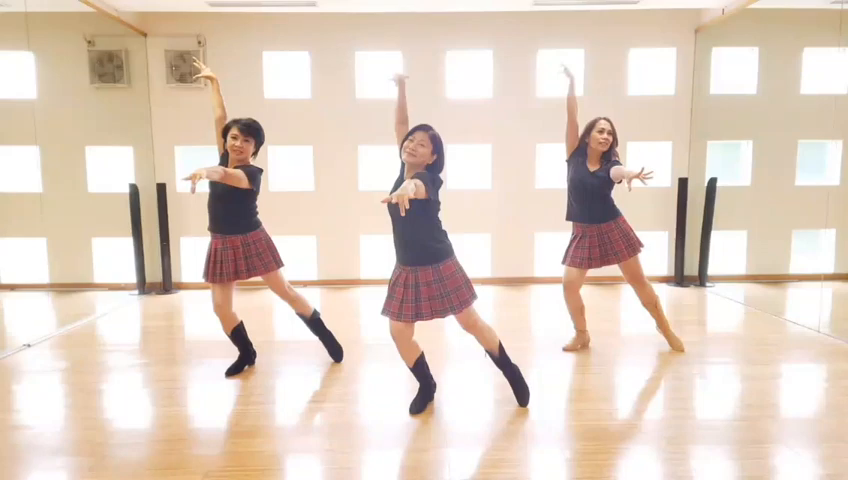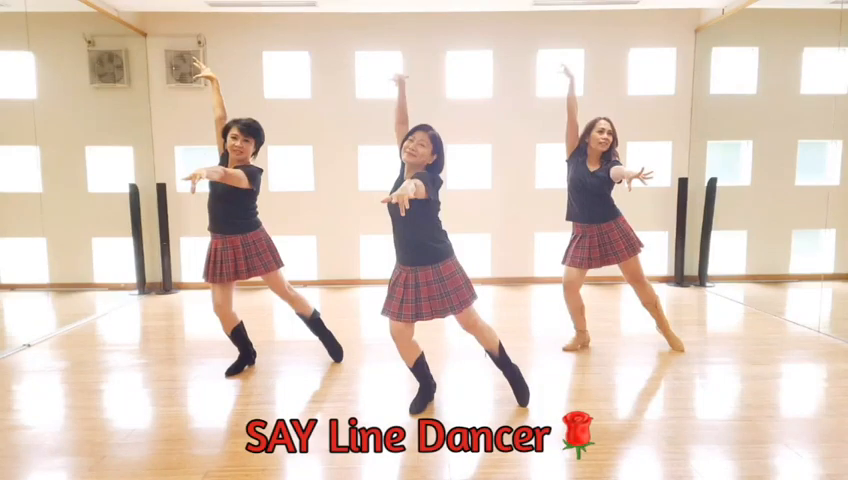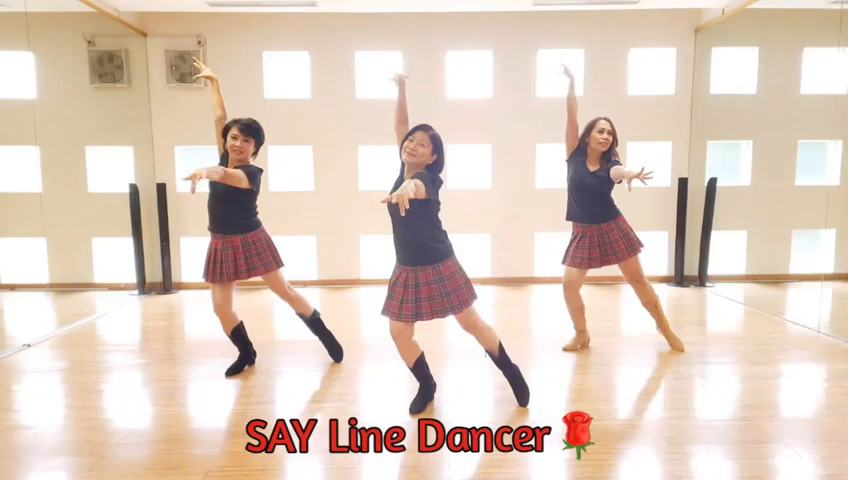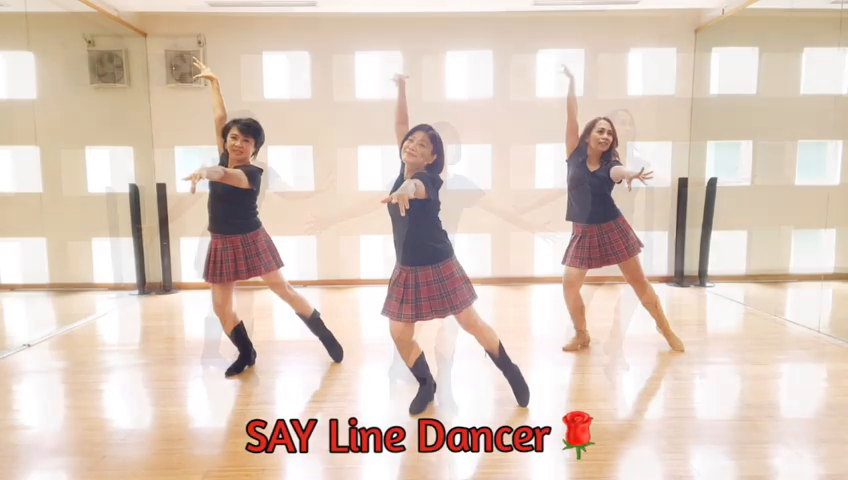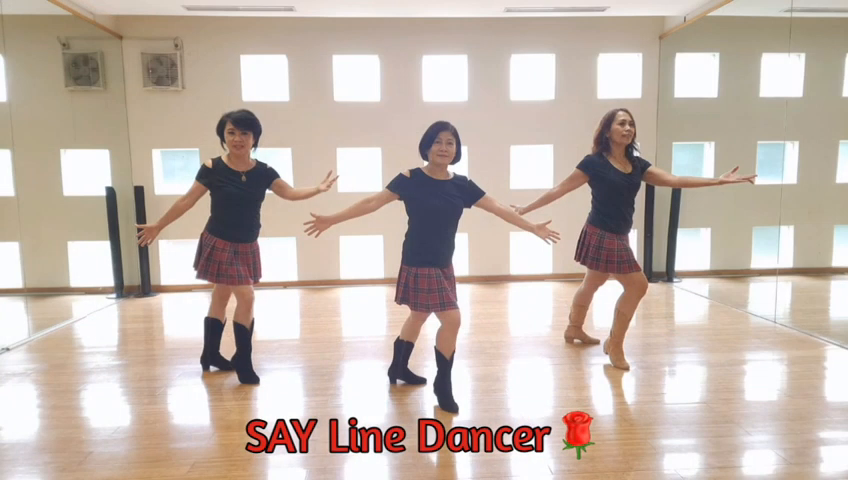
dt=1s
person 1, frame 1
left shoulder: (427, 178)
right shoulder: (404, 171)
left elbow: (418, 188)
right elbow: (400, 124)
left wrist: (406, 189)
right wrist: (401, 88)
left hip: (439, 266)
right hip: (407, 269)
left knee: (472, 323)
right knee: (399, 332)
left ankle: (512, 373)
right ankle: (426, 387)
person 1, frame 2
left shoulder: (428, 179)
right shoulder: (404, 171)
left elbow: (418, 187)
right elbow: (400, 125)
left wrist: (407, 188)
right wrist: (401, 89)
left hip: (439, 266)
right hip: (407, 269)
left knee: (471, 323)
right knee: (399, 333)
left ankle: (512, 373)
right ankle: (427, 386)
person 1, frame 3
left shoulder: (428, 179)
right shoulder: (404, 172)
left elbow: (418, 188)
right elbow: (400, 124)
left wrist: (407, 189)
right wrist: (401, 88)
left hip: (439, 267)
right hip: (407, 270)
left knee: (471, 323)
right knee: (399, 332)
left ankle: (512, 373)
right ankle: (426, 386)
person 1, frame 4
left shoulder: (428, 179)
right shoulder: (404, 172)
left wrist: (406, 190)
left hip: (439, 266)
right hip: (408, 270)
left knee: (471, 323)
right knee: (399, 332)
left ankle: (511, 372)
right ankle: (426, 385)
person 1, frame 5
left shoulder: (462, 185)
right shoulder: (410, 179)
left elbow: (497, 208)
right elbow: (372, 202)
left wrist: (532, 227)
right wrist: (331, 220)
left hip: (443, 265)
right hip: (418, 264)
left knee: (418, 316)
right knee: (451, 320)
left ankle: (398, 368)
right ankle: (443, 384)
person 2, frame 1
left shoulder: (252, 173)
right shoulder: (225, 160)
left elbow: (226, 176)
right elbow: (220, 117)
left wrist: (205, 172)
right wrist: (213, 82)
left hip: (251, 240)
right hip: (222, 244)
left knee: (285, 291)
right knee: (221, 307)
left ankle: (326, 336)
right ankle: (246, 353)
person 2, frame 2
left shoulder: (252, 173)
right shoulder: (225, 159)
left elbow: (226, 176)
right elbow: (220, 118)
left wrist: (206, 171)
right wrist: (214, 82)
left hip: (250, 240)
right hip: (223, 243)
left knee: (284, 291)
right knee: (221, 307)
left ankle: (325, 336)
right ankle: (246, 353)
person 2, frame 3
left shoulder: (252, 173)
right shoulder: (224, 160)
left elbow: (226, 176)
right elbow: (220, 117)
left wrist: (205, 171)
right wrist: (214, 82)
left hip: (250, 240)
right hip: (222, 244)
left knee: (285, 291)
right knee: (221, 307)
left ankle: (326, 337)
right ankle: (246, 353)
person 2, frame 4
left shoulder: (253, 173)
right shoulder: (224, 161)
left elbow: (226, 176)
right elbow: (220, 118)
left wrist: (206, 172)
right wrist: (214, 82)
left hip: (249, 240)
right hip: (222, 244)
left knee: (284, 290)
right knee: (221, 306)
left ankle: (326, 336)
right ankle: (246, 353)
person 2, frame 5
left shoulder: (264, 172)
right shoulder: (212, 168)
left elbow: (290, 193)
right elbow: (187, 200)
left wrist: (318, 189)
right wrist: (158, 226)
left hip: (247, 247)
right hip: (219, 244)
left knee: (221, 297)
right knee: (245, 297)
left ankle: (211, 355)
right ankle: (243, 362)
person 3, frame 1
left shoulder: (611, 165)
right shoulder: (575, 156)
left elbow: (619, 172)
right elbow: (571, 116)
left wrist: (630, 174)
right wrist: (571, 82)
left hip: (612, 228)
right hip: (583, 233)
left knee: (638, 280)
right knee: (569, 284)
left ankle: (665, 328)
right ankle: (581, 334)
person 3, frame 2
left shoulder: (610, 165)
right shoulder: (575, 156)
left elbow: (619, 172)
right elbow: (571, 116)
left wrist: (630, 174)
right wrist: (571, 82)
left hip: (612, 228)
right hip: (583, 232)
left knee: (638, 280)
right knee: (569, 284)
left ankle: (665, 328)
right ankle: (581, 334)
person 3, frame 3
left shoulder: (610, 165)
right shoulder: (575, 156)
left elbow: (619, 172)
right elbow: (571, 115)
left wrist: (630, 174)
right wrist: (571, 81)
left hip: (612, 228)
right hip: (583, 232)
left knee: (638, 280)
right knee: (569, 284)
left ankle: (665, 328)
right ankle: (581, 334)
person 3, frame 4
left shoulder: (610, 165)
right shoulder: (576, 157)
left elbow: (619, 172)
right elbow: (571, 118)
left wrist: (631, 175)
right wrist: (571, 82)
left hip: (613, 229)
right hip: (585, 232)
left knee: (638, 282)
right knee: (569, 284)
left ankle: (666, 330)
right ankle: (581, 335)
person 3, frame 5
left shoulder: (637, 164)
right shoulder: (594, 162)
left elbow: (674, 180)
right elbow: (560, 189)
left wrist: (718, 181)
right wrist: (526, 209)
left hip: (618, 237)
right hip: (601, 235)
left knee: (591, 284)
right knee: (637, 285)
right ankle: (615, 345)
